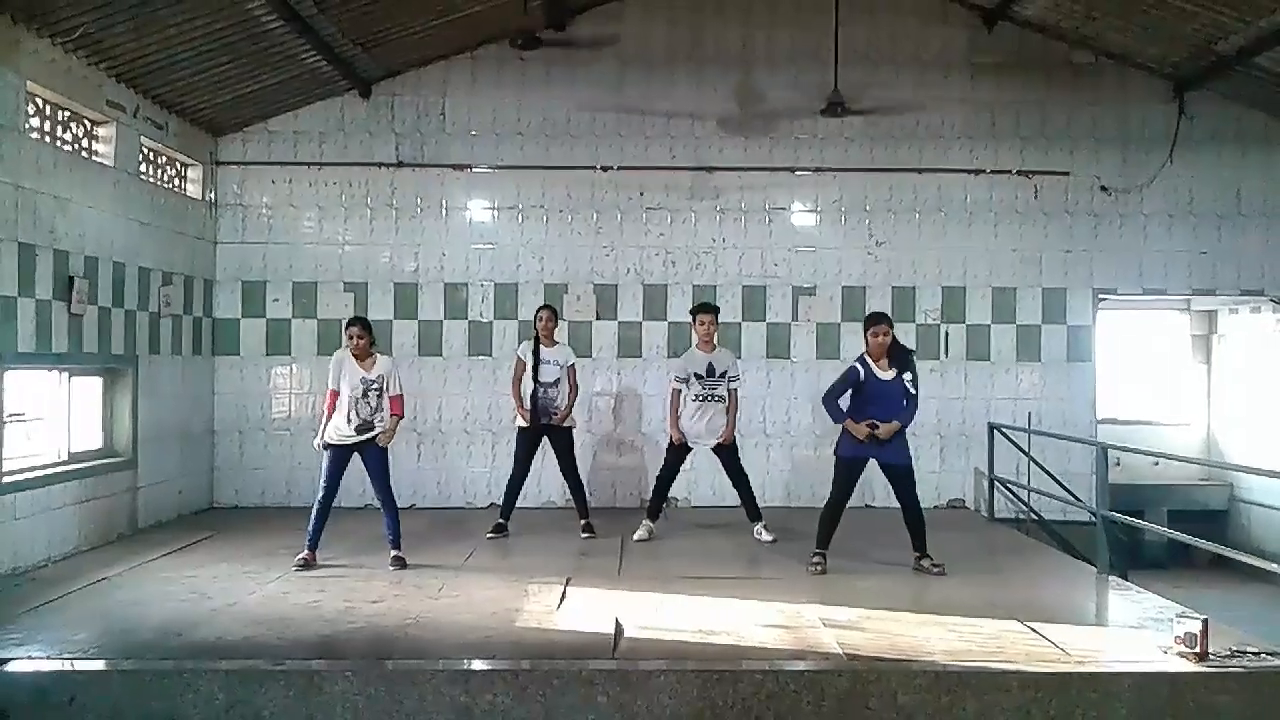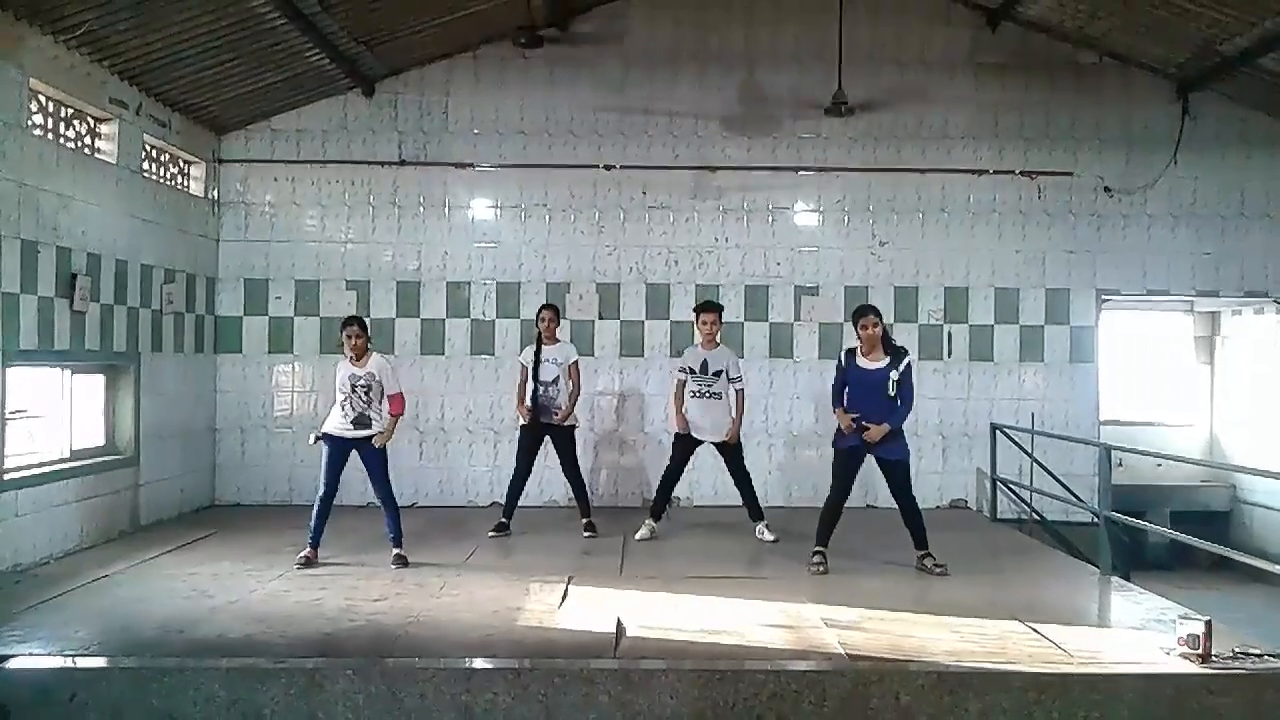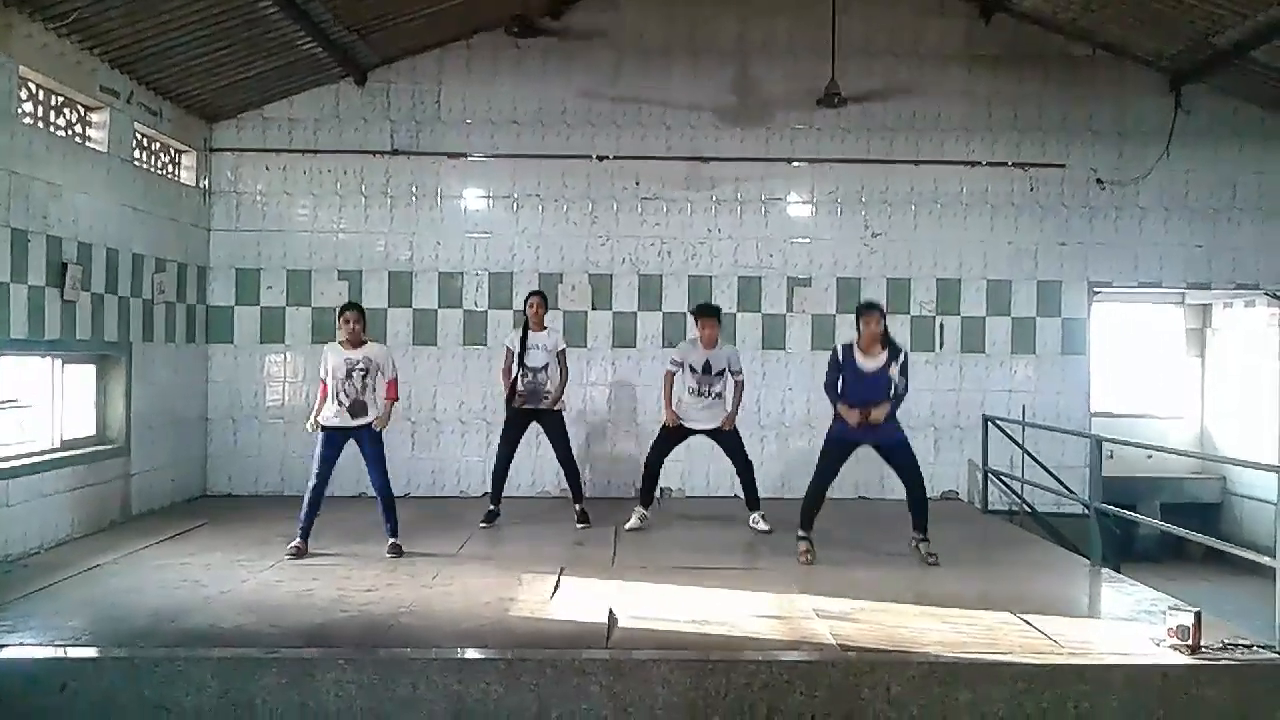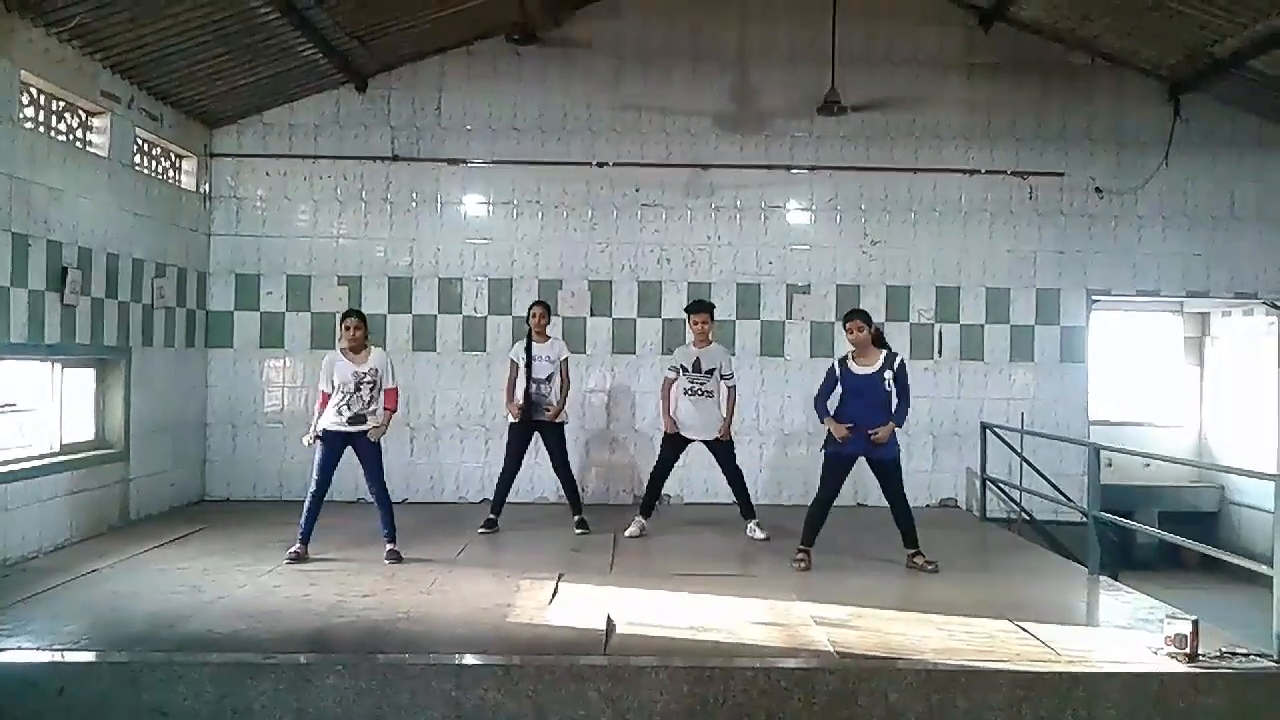
dt=1s
person 1, frame 1
left shoulder: (905, 362)
right shoulder: (860, 368)
left elbow: (912, 402)
right elbow: (829, 399)
left wrist: (895, 425)
right wrist: (852, 426)
left hip: (892, 441)
right hip: (855, 440)
left knee: (910, 499)
right knee: (838, 498)
left ankle: (921, 556)
right ankle: (819, 553)
person 1, frame 2
left shoulder: (899, 359)
right shoulder: (847, 358)
left elbow: (907, 402)
right elbow: (837, 390)
left wrist: (884, 428)
right wrist: (839, 414)
left hip: (889, 437)
right hip: (851, 436)
left knee: (905, 497)
right knee: (837, 494)
left ankle: (923, 555)
right ankle: (819, 551)
person 1, frame 3
left shoulder: (896, 355)
right shoulder: (843, 354)
left elbow: (901, 390)
right elbow: (830, 386)
left wrist: (886, 407)
right wrist: (844, 410)
left hip: (885, 428)
right hip: (846, 428)
left knee: (915, 479)
right knee: (821, 478)
left ankle: (920, 538)
right ankle: (804, 535)
person 1, frame 4
left shoulder: (893, 361)
right shoulder: (841, 365)
left elbow: (903, 399)
right elbow: (820, 398)
left wrist: (891, 426)
right wrist: (831, 424)
left hip: (881, 439)
right hip: (844, 439)
left knee: (897, 497)
right knee: (825, 495)
left ankle: (914, 553)
right ankle: (804, 549)
person 2, frame 1
left shoulder: (386, 364)
right shoulder: (340, 359)
left elbow: (396, 402)
right elbow: (331, 398)
left wrist: (391, 430)
right wrist: (321, 432)
left hip: (372, 438)
right hip: (338, 438)
left knee: (384, 493)
right knee: (325, 494)
left ankle: (396, 550)
right ankle: (309, 551)
person 2, frame 2
left shoulder: (380, 363)
right shoulder: (341, 366)
left elbow: (396, 400)
left wrist: (388, 431)
right wrist: (321, 429)
left hip: (370, 436)
right hip: (336, 434)
left knee: (383, 492)
right knee: (326, 492)
left ankle: (397, 548)
right ankle: (312, 549)
person 2, frame 3
left shoulder: (378, 351)
right shoulder: (329, 351)
left elbow: (391, 385)
right elbow: (324, 386)
left wrist: (385, 415)
right wrist: (314, 415)
left hip: (366, 426)
right hip: (332, 425)
left knee: (380, 481)
right knee: (317, 480)
left ankle: (392, 537)
right ankle: (301, 538)
person 2, frame 4
left shoulder: (379, 357)
right shoulder: (332, 359)
left elbow: (390, 395)
right elbow: (324, 398)
left wrist: (383, 426)
right wrist: (313, 428)
left hip: (366, 432)
right hip: (332, 430)
left knee: (378, 488)
right knee: (317, 488)
left ankle: (391, 544)
right ankle: (301, 544)
person 3, frame 1
left shoulder: (728, 358)
right shoulder: (686, 359)
left elbow: (733, 394)
right elbow: (676, 393)
left wrist: (731, 426)
right wrist: (673, 427)
left hip: (719, 430)
right hip: (686, 429)
left knee: (738, 476)
right knee: (666, 474)
left ankle: (758, 524)
right ankle: (649, 522)
person 3, frame 2
left shoulder: (728, 356)
right shoulder: (689, 354)
left elbow: (739, 391)
right elbow: (680, 386)
left wrist: (737, 425)
right wrist: (678, 415)
left hip: (723, 428)
right hip: (690, 426)
left knee: (740, 475)
right knee: (672, 472)
left ankle: (760, 523)
right ankle: (652, 521)
person 3, frame 3
left shoulder: (729, 352)
right shoulder: (685, 348)
left elbow: (739, 381)
right elbow: (669, 374)
left wrist: (733, 414)
right wrist: (668, 409)
left hip: (717, 419)
right hip: (683, 417)
left knee: (743, 462)
right knee: (654, 457)
left ankle: (755, 513)
right ankle: (643, 509)
person 3, frame 4
left shoulder: (721, 353)
right shoulder: (680, 352)
left elbow: (731, 389)
right elbow: (667, 386)
left wrist: (727, 423)
right wrist: (666, 417)
left hip: (714, 426)
right hip: (680, 425)
left knee: (732, 472)
right knee: (660, 470)
left ankle: (751, 521)
right ankle: (642, 518)
person 4, frame 1
left shoulder: (565, 351)
right shoulder: (526, 347)
left elbow: (573, 385)
right elbow: (516, 380)
left wrist: (567, 410)
right wrist: (520, 407)
left hip: (559, 420)
right hip: (530, 420)
left knee: (570, 471)
right knee: (519, 471)
left ankle: (585, 520)
right ankle: (503, 521)
person 4, frame 2
left shoulder: (568, 349)
right shoulder: (529, 351)
left elbow: (576, 384)
right elbow: (522, 383)
left wrist: (569, 409)
right wrist: (520, 405)
left hip: (561, 419)
right hip: (533, 418)
left knee: (571, 469)
right knee: (521, 470)
left ankle: (586, 519)
right ankle: (505, 520)
person 4, frame 3
left shoulder: (555, 336)
right shoulder: (516, 336)
left elbow: (563, 369)
right elbow: (507, 368)
left wrist: (558, 393)
right wrist: (508, 392)
left hip: (548, 406)
right hip: (520, 405)
left knee: (565, 455)
right knee: (504, 455)
left ankle: (579, 506)
right ankle: (494, 507)
person 4, frame 4
left shoulder: (558, 346)
right shoulder: (520, 347)
left elbow: (565, 380)
right elbow: (512, 379)
left wrist: (560, 406)
right wrist: (509, 403)
left hip: (550, 416)
right hip: (522, 415)
left knee: (562, 466)
right knee: (510, 467)
left ankle: (578, 515)
right ankle: (493, 517)
